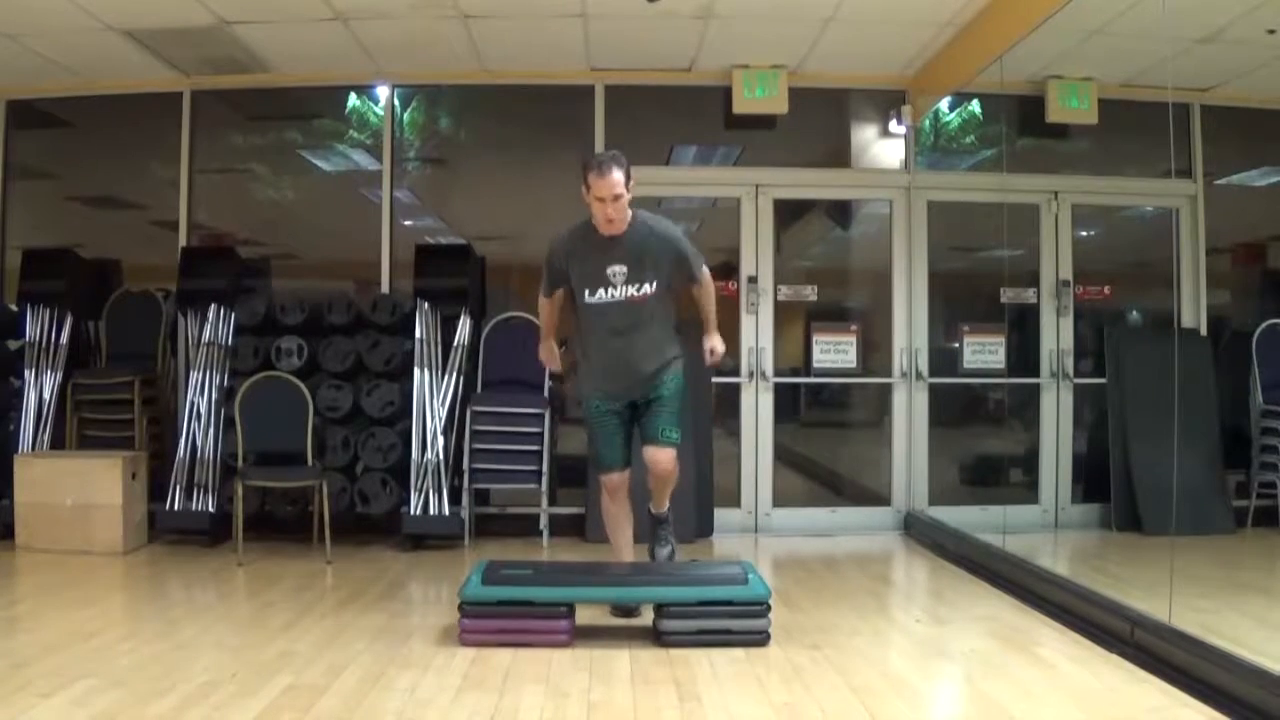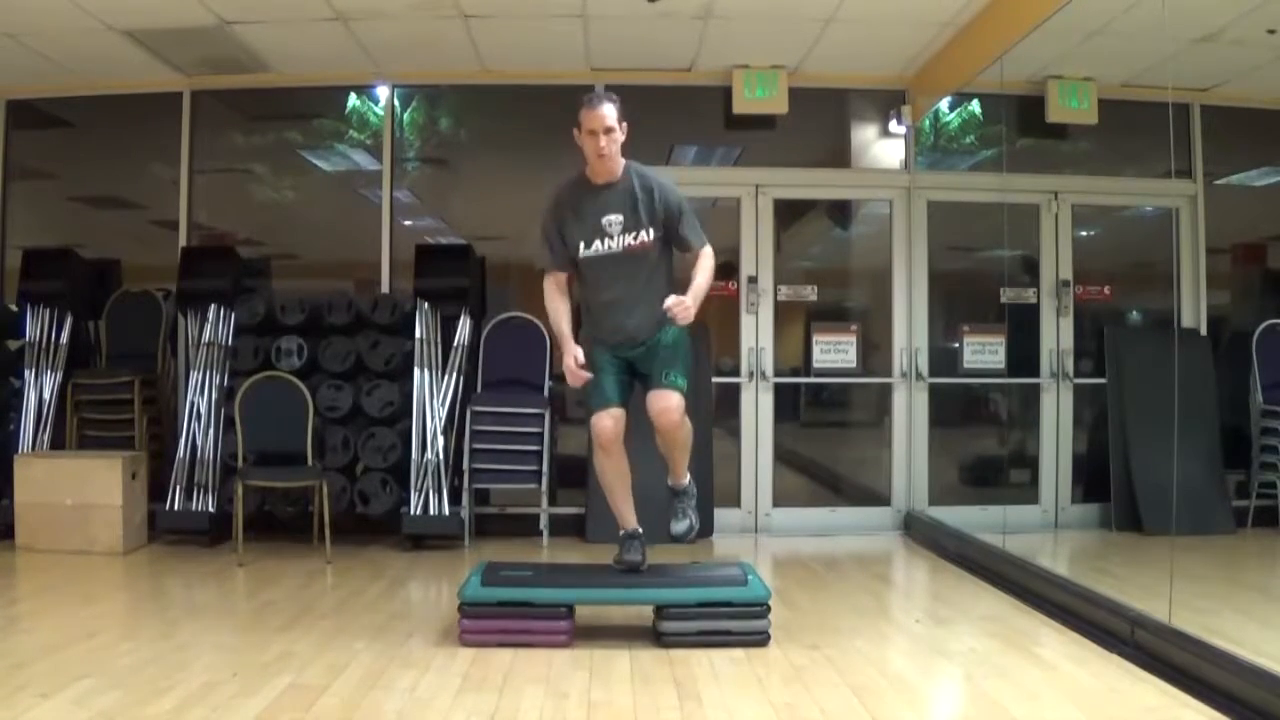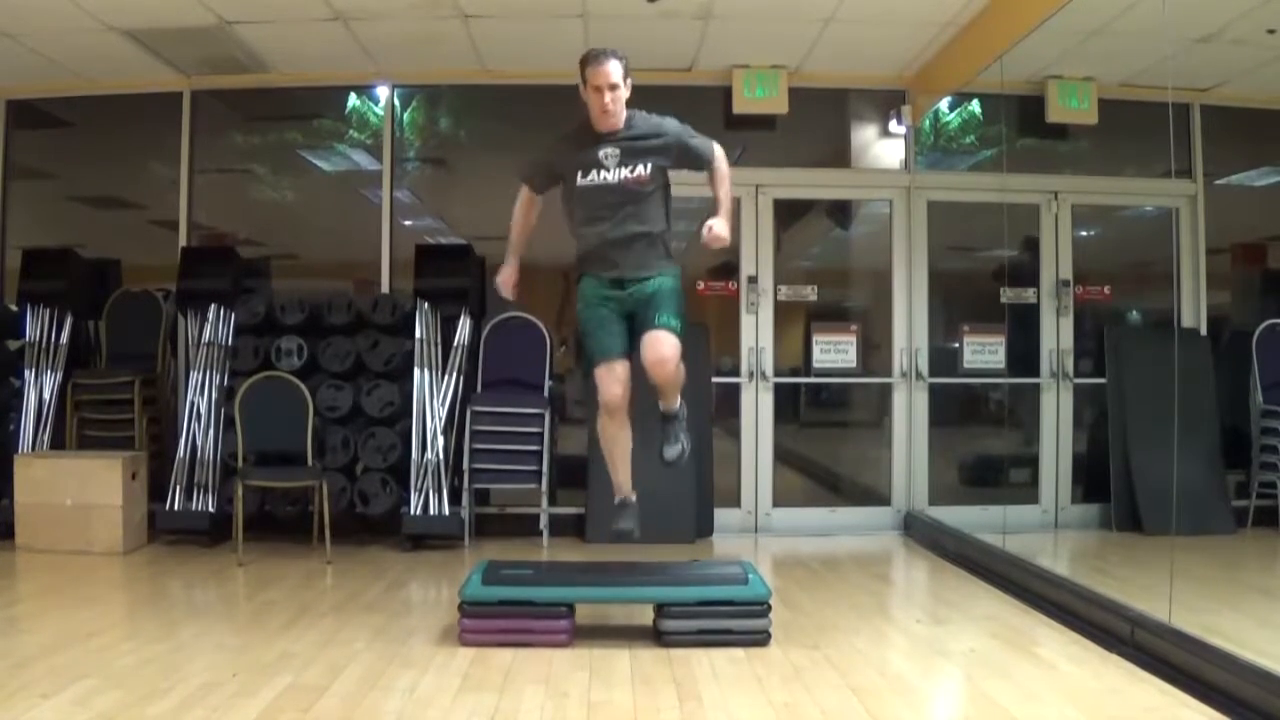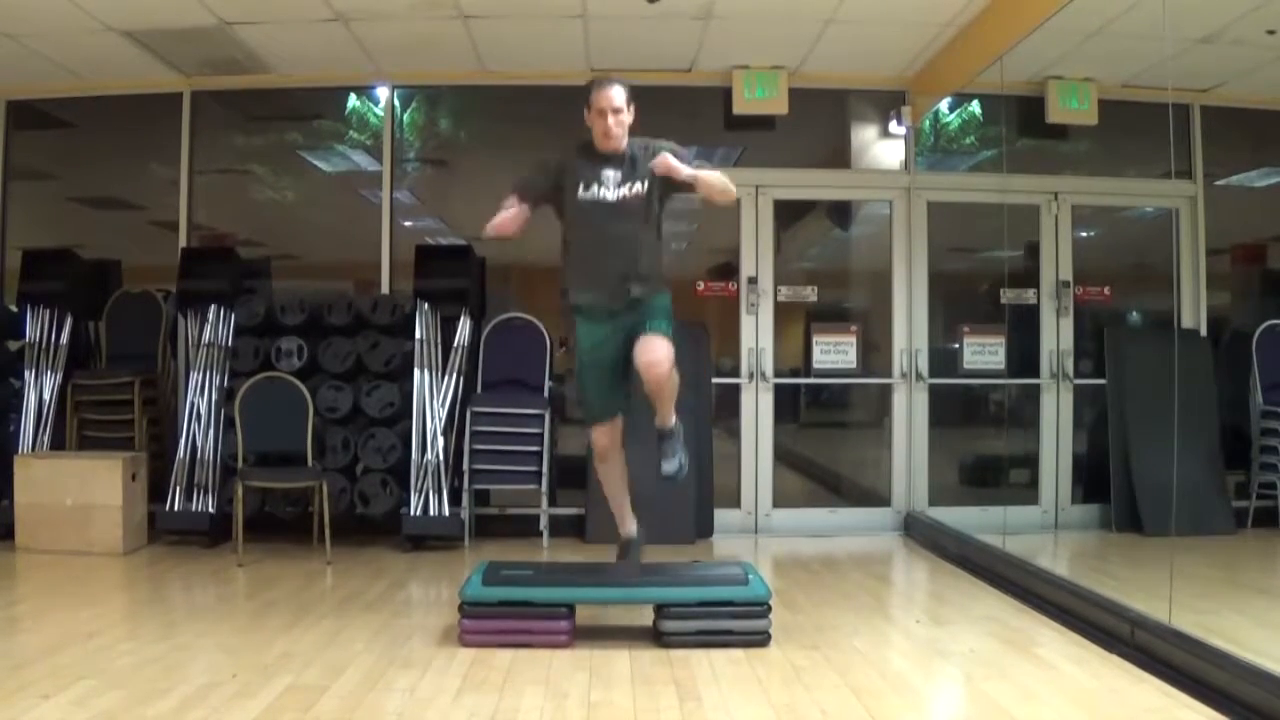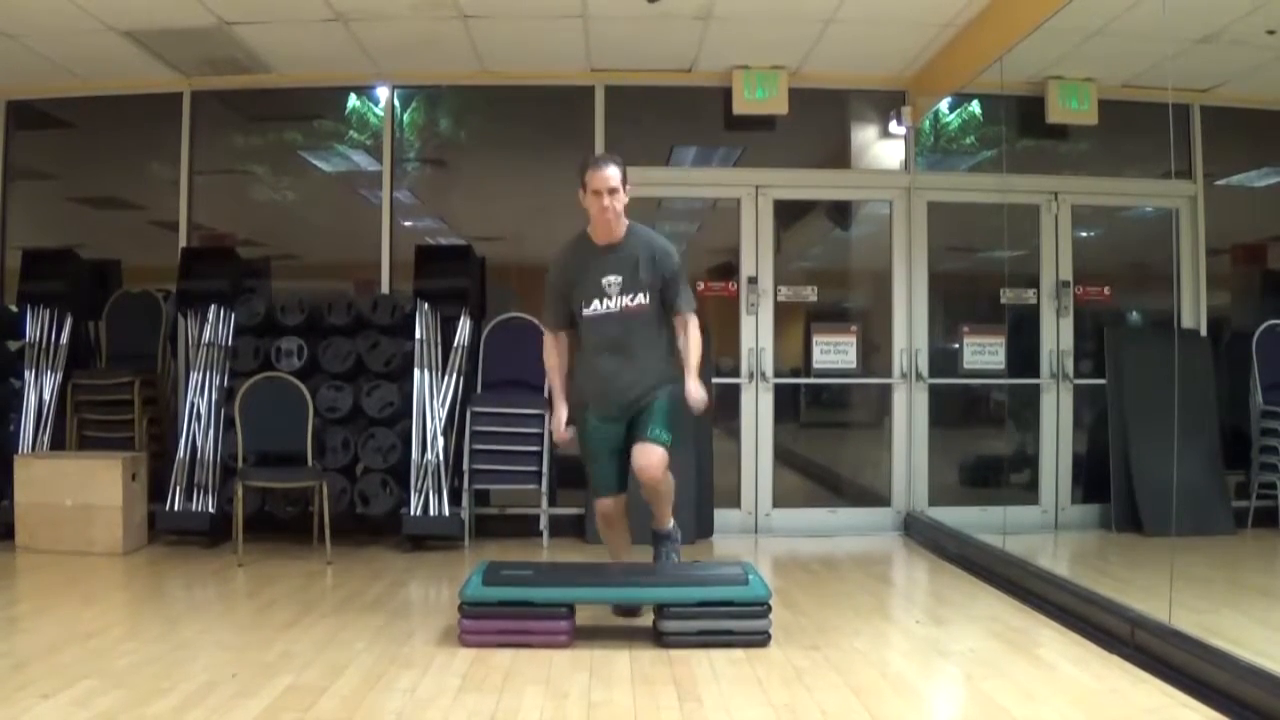
dt=1s
person 1, frame 1
left shoulder: (664, 237)
right shoulder: (568, 248)
left elbow: (701, 280)
right elbow: (550, 296)
left wrist: (712, 331)
right wrist: (547, 341)
left hip: (660, 371)
right hip: (601, 383)
left knee: (662, 462)
right knee: (613, 482)
left ankle: (660, 515)
person 1, frame 2
left shoulder: (658, 190)
right shoulder: (565, 204)
left elbow: (703, 253)
right elbow: (555, 282)
left wrist: (693, 298)
right wrist: (567, 343)
left hip: (661, 329)
right hip: (603, 340)
left knee: (667, 412)
right knee: (605, 431)
left ankle: (681, 484)
right ankle: (630, 533)
person 1, frame 3
left shoulder: (662, 132)
right shoulder: (564, 148)
left elbow: (715, 157)
right elbow: (530, 192)
left wrist: (722, 217)
right wrist: (513, 261)
left hip: (654, 274)
right hip: (599, 282)
left knee: (661, 363)
right knee: (612, 394)
left ankle: (672, 409)
right ankle: (624, 500)
person 1, frame 4
left shoulder: (658, 156)
right shoulder: (564, 164)
left elbow: (726, 194)
right elbow: (512, 210)
left wrist: (687, 172)
right wrist: (504, 219)
left hip: (645, 300)
right hip: (591, 313)
left knee: (655, 363)
right knee: (603, 439)
left ankle: (668, 427)
right ankle: (627, 529)
person 1, frame 5
left shoulder: (659, 252)
right shoulder: (568, 263)
left elbow: (686, 320)
right elbow: (556, 338)
left wrist: (692, 379)
right wrist: (559, 403)
left hip: (656, 388)
right hip: (598, 401)
left knee: (649, 466)
right knee: (608, 507)
left ankle: (664, 527)
